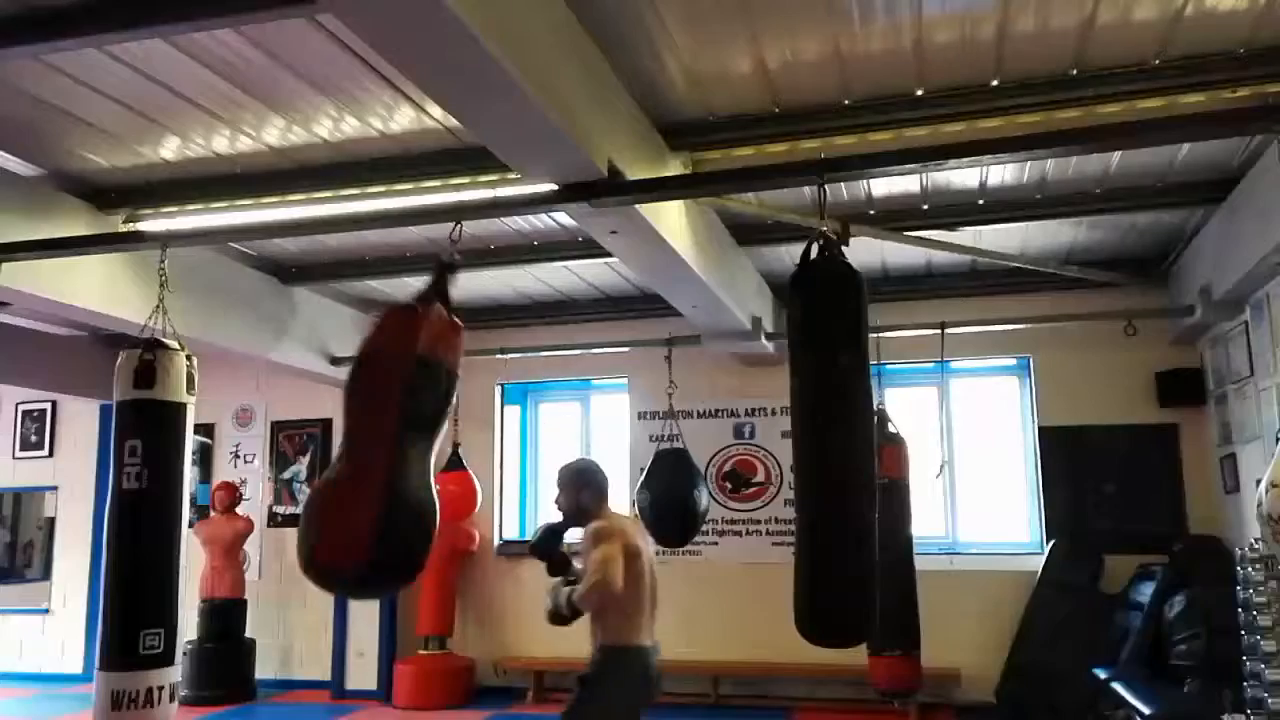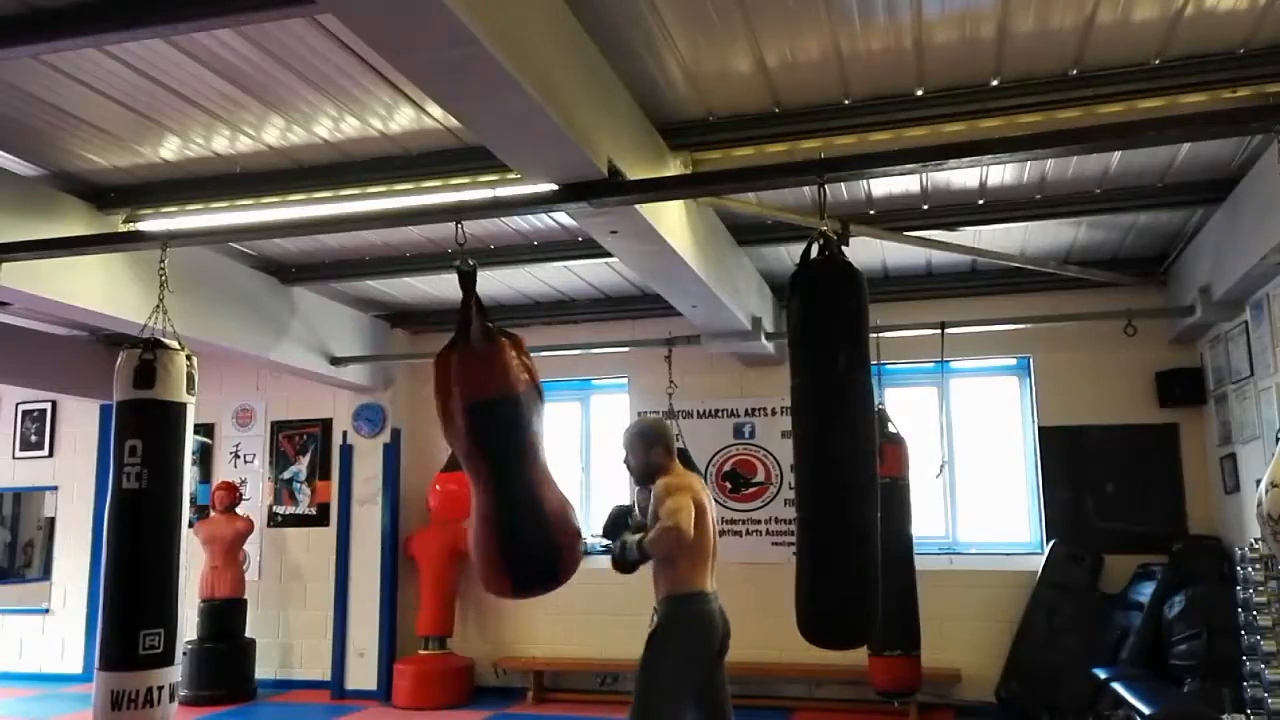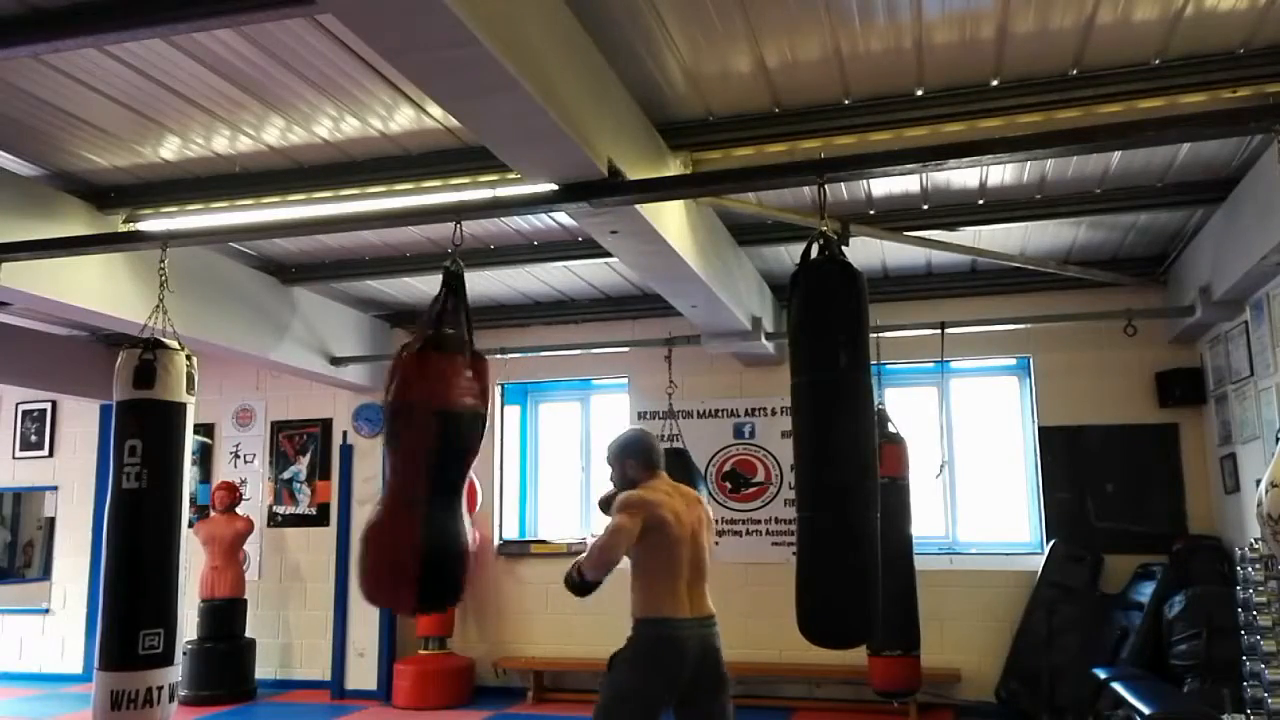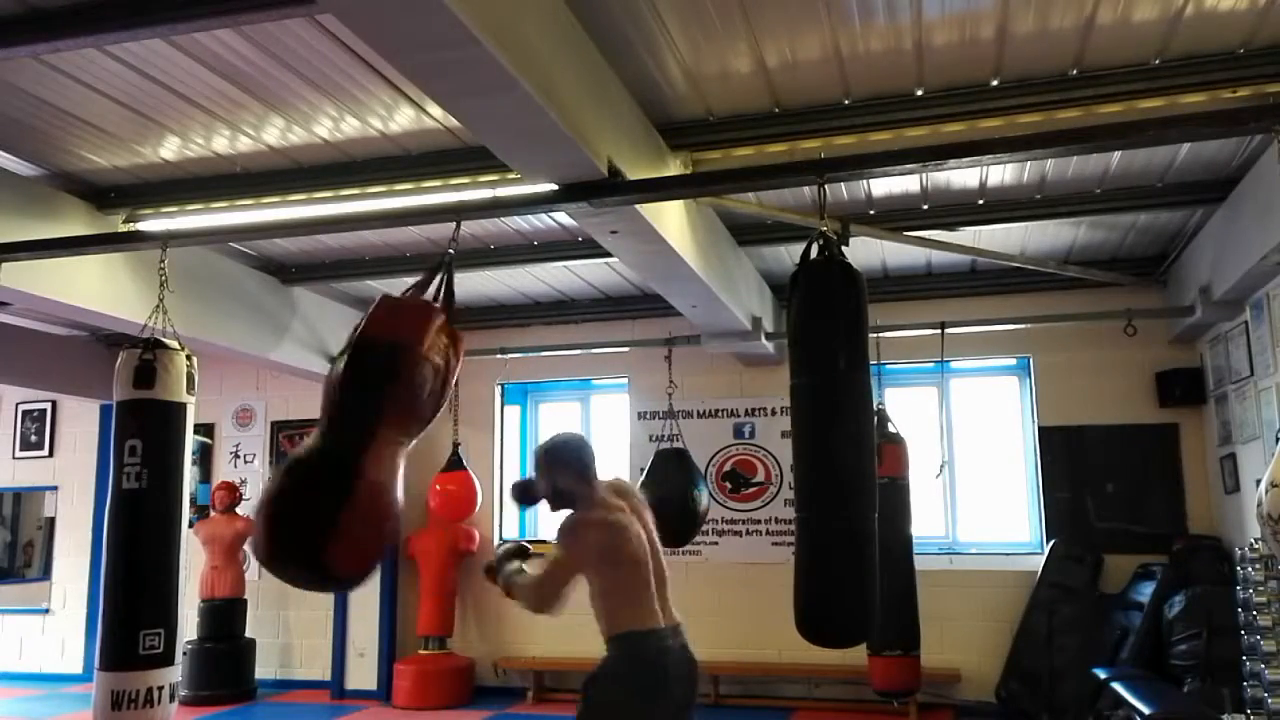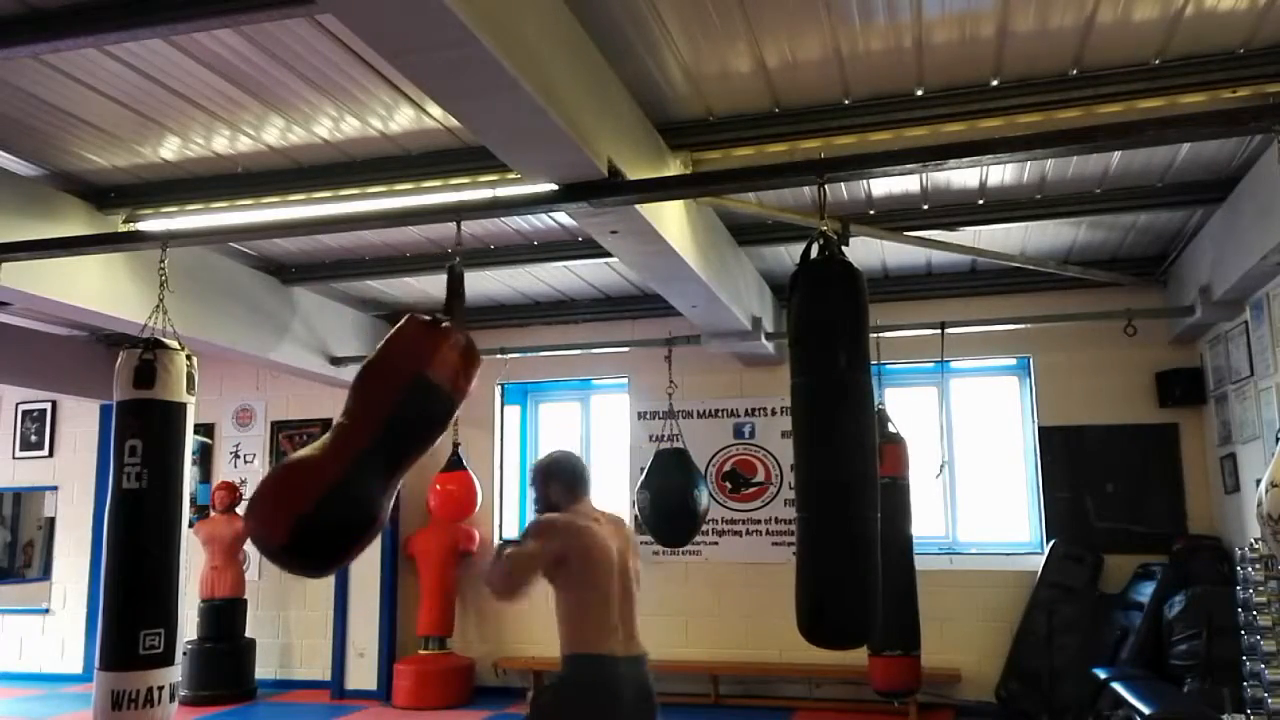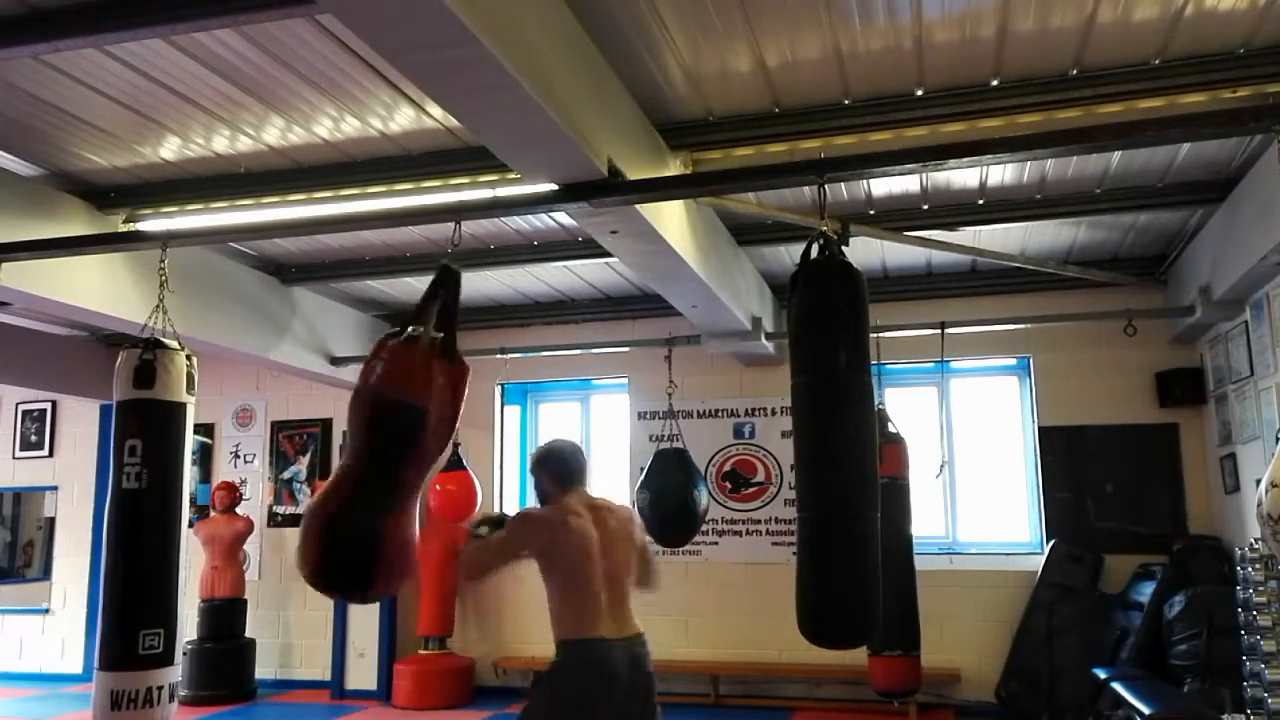
dt=0.7s
person 1, frame 1
left shoulder: (601, 531)
right shoulder: (630, 528)
left elbow: (601, 590)
left wrist: (566, 595)
left hip: (619, 668)
right hip: (639, 661)
person 1, frame 2
left shoulder: (668, 487)
right shoulder: (690, 483)
left elbow: (677, 534)
left wrist: (635, 545)
right wrist: (640, 533)
left hip: (684, 616)
right hip: (709, 613)
person 1, frame 3
left shoulder: (636, 501)
right shoulder: (698, 504)
left elbow: (603, 558)
left wrist: (579, 570)
left hip: (659, 639)
right hip: (705, 636)
person 1, frame 4
left shoulder: (586, 523)
right shoulder: (623, 495)
left elbow: (542, 600)
left wrist: (509, 571)
right wrist: (540, 487)
left hip: (638, 659)
right hip: (674, 653)
person 1, frame 5
left shoulder: (556, 528)
right shoulder: (619, 530)
left elbow: (503, 587)
left wrist: (508, 554)
left hip: (588, 680)
right hip: (636, 677)
person 1, frame 6
left shoulder: (540, 521)
right shoulder: (624, 517)
left elbow: (472, 566)
right elbow: (643, 577)
left wrist: (487, 535)
left hip: (583, 664)
right hip: (634, 659)
